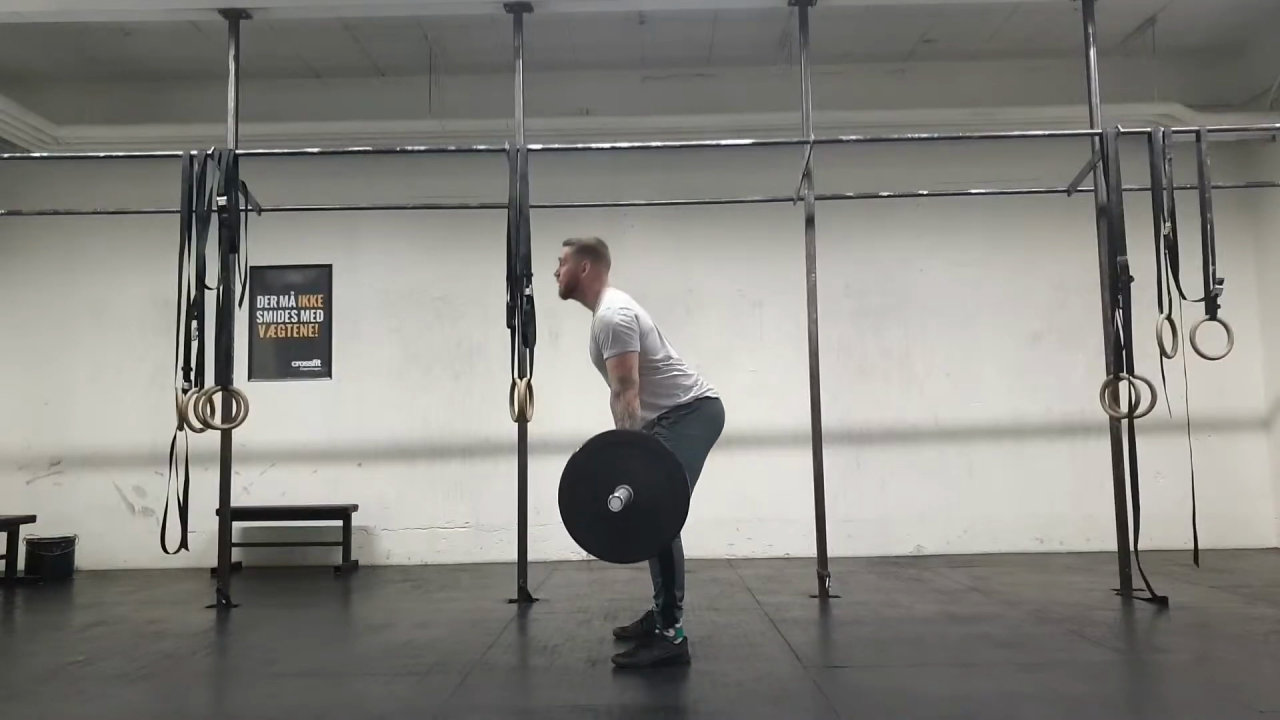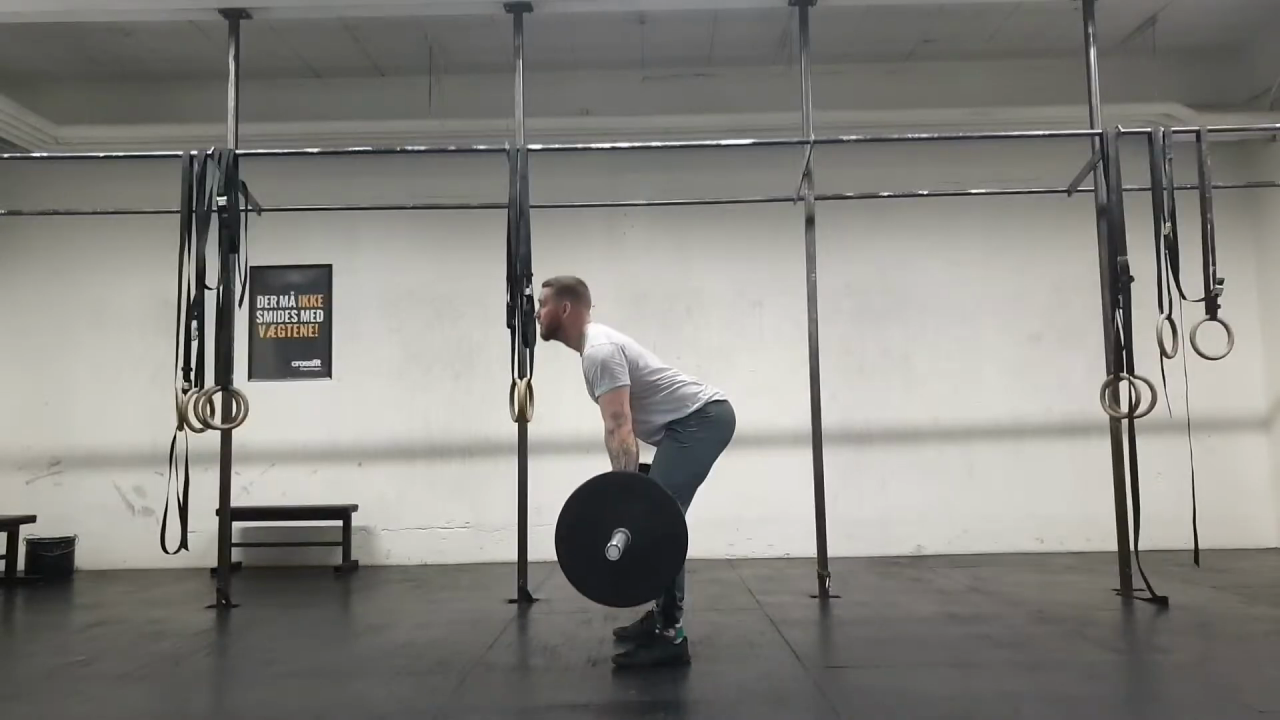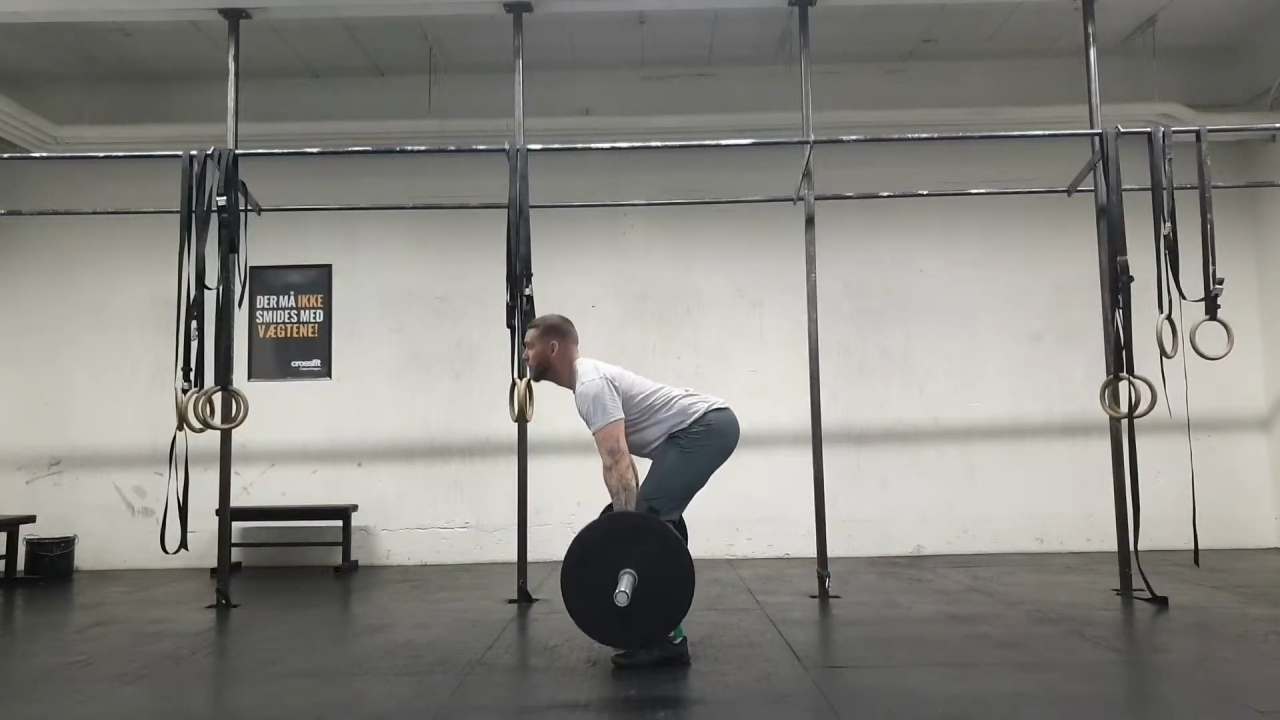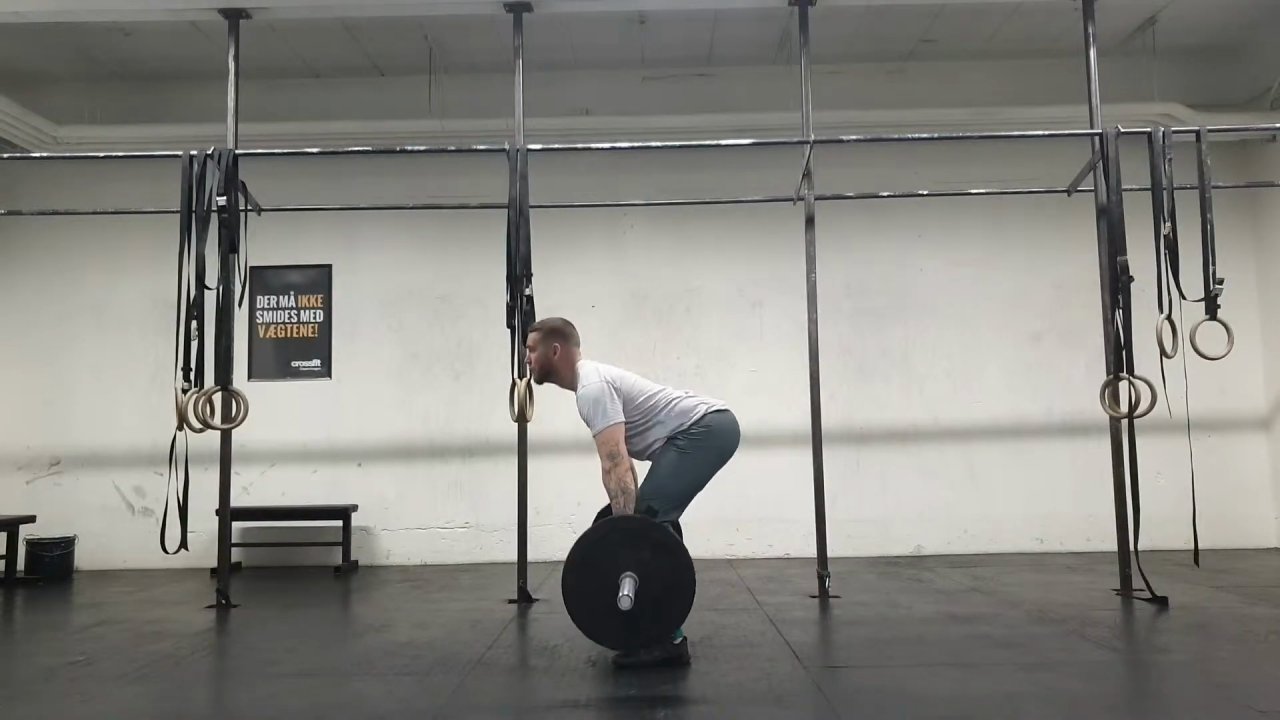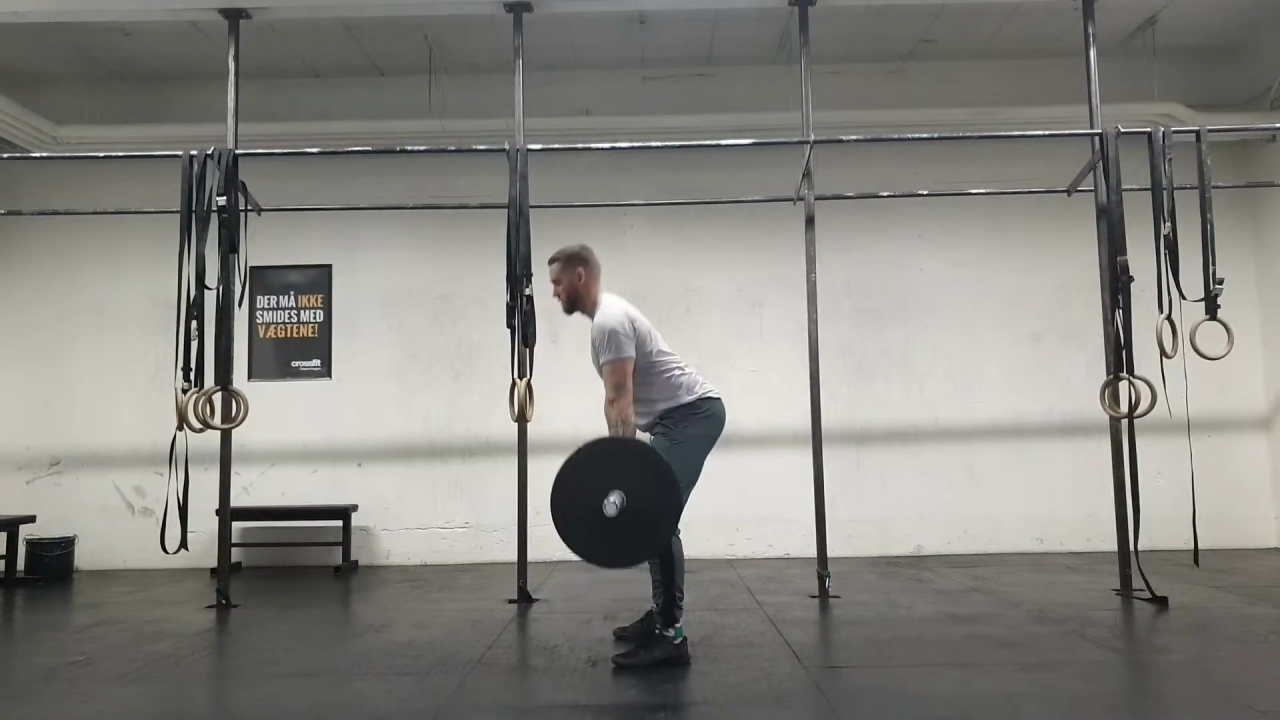
dt=0.4s
person 1, frame 1
left shoulder: (611, 316)
right shoulder: (610, 309)
left elbow: (626, 392)
right elbow: (628, 390)
left hip: (688, 414)
right hip: (684, 413)
left ankle: (670, 635)
right ankle: (663, 615)
person 1, frame 2
left shoulder: (599, 351)
right shoulder: (597, 344)
left elbow: (619, 428)
right elbow: (624, 425)
left hip: (701, 419)
right hip: (700, 418)
left ankle: (670, 636)
right ankle: (662, 616)
person 1, frame 3
left shoulder: (591, 385)
right shoulder: (590, 378)
left elbow: (616, 462)
right elbow: (622, 459)
right wrist: (632, 516)
left hip: (706, 426)
right hip: (709, 424)
left knee: (650, 520)
right knee: (651, 516)
left ankle: (668, 637)
person 1, frame 4
left shoulder: (592, 387)
right shoulder: (593, 379)
left elbow: (616, 468)
right elbow: (621, 463)
left hip: (707, 429)
right hip: (709, 427)
left knee: (648, 522)
right knee: (650, 520)
left ankle: (669, 637)
person 1, frame 5
left shoulder: (609, 321)
right shoulder: (611, 315)
left elbow: (620, 401)
right elbow: (623, 396)
left hip: (691, 413)
right hip: (683, 413)
left ankle: (670, 635)
right ankle: (661, 615)
